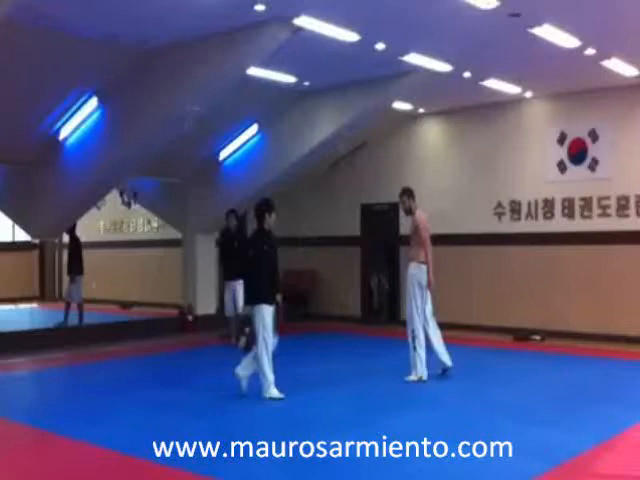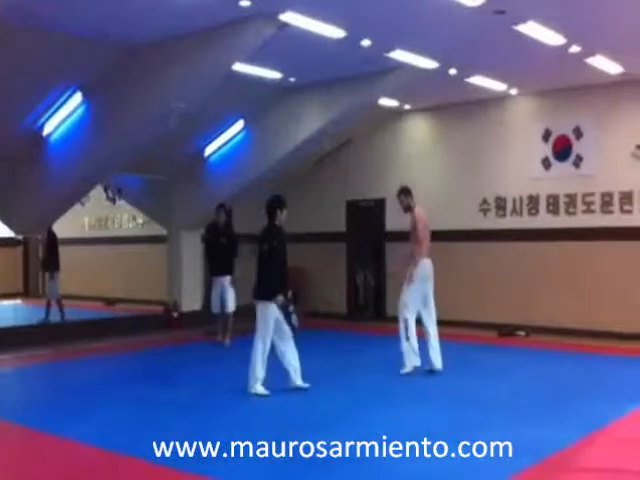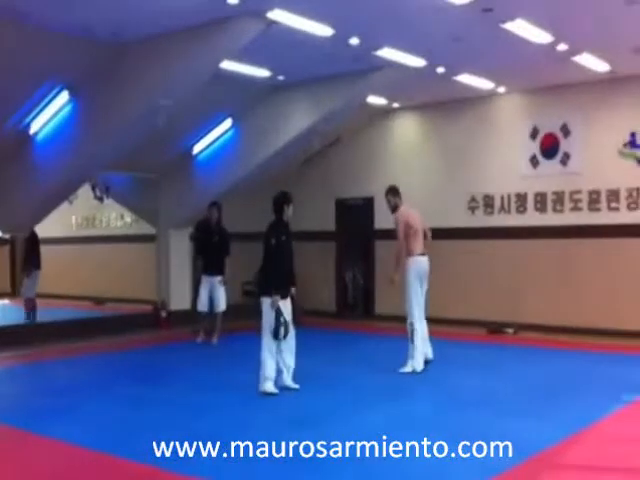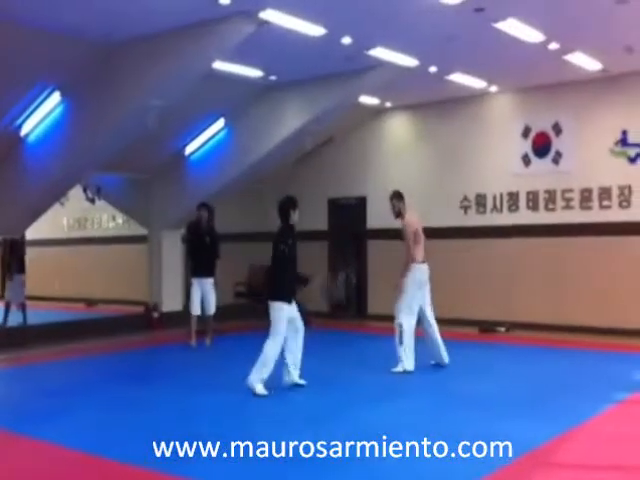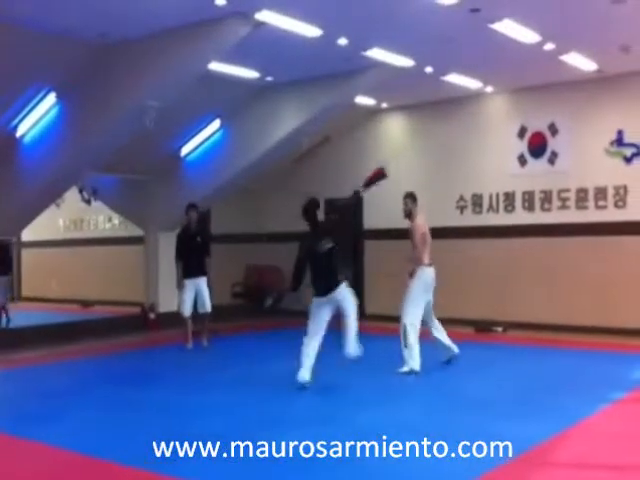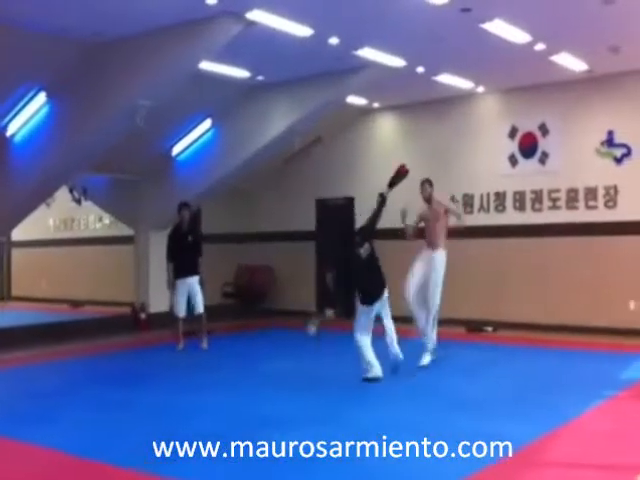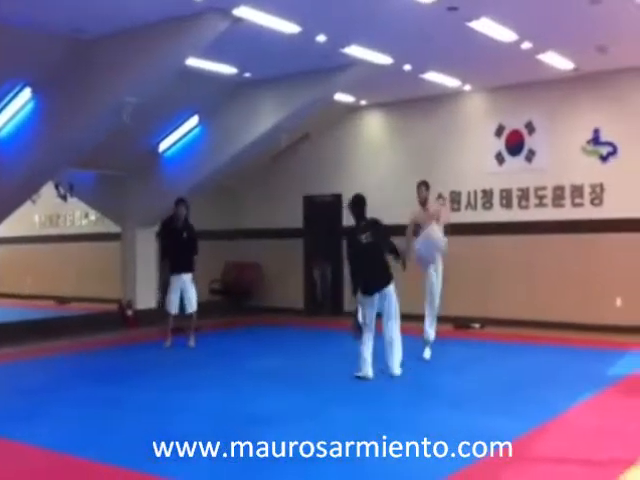
dt=0.4s
person 1, frame 1
left shoulder: (270, 238)
right shoulder: (255, 241)
right elbow: (252, 275)
left wrist: (277, 292)
right wrist: (251, 302)
left hip: (269, 299)
right hip: (260, 300)
left knee: (269, 341)
right knee: (264, 343)
left ankle: (243, 371)
right ankle: (268, 386)
person 1, frame 2
left shoulder: (279, 234)
right shoulder: (266, 236)
right elbow: (264, 269)
left wrist: (285, 290)
right wrist: (275, 294)
left hip: (279, 295)
right hip: (267, 297)
left knee: (286, 336)
right knee: (263, 339)
left ankle: (295, 378)
right ankle: (255, 383)
person 1, frame 3
left shoulder: (285, 230)
right shoulder: (274, 231)
right elbow: (270, 264)
left wrist: (292, 284)
right wrist: (274, 294)
left hip: (283, 292)
right hip: (272, 293)
left knee: (288, 334)
right knee: (271, 336)
left ankle: (286, 377)
right ankle: (266, 381)
person 1, frame 4
left shoulder: (287, 236)
right shoulder: (284, 238)
right elbow: (284, 270)
right wrist: (306, 281)
left hip: (286, 296)
right hip: (281, 297)
left knee: (297, 330)
right knee: (276, 339)
left ankle: (292, 375)
right ankle: (255, 380)
person 1, frame 5
left shoulder: (306, 243)
right shoulder: (329, 229)
left elbow: (299, 271)
left wrist: (292, 290)
left hip: (320, 294)
right hip: (338, 286)
left knee: (313, 334)
right knee: (349, 310)
left ankle: (304, 373)
right ankle: (351, 347)
person 1, frame 6
right shoulder: (363, 235)
right elbow: (374, 217)
right wrist: (383, 198)
left hip: (367, 299)
right hip: (382, 290)
left knee: (361, 335)
right knee: (386, 319)
left ankle: (373, 370)
right ankle: (396, 353)
person 1, frame 7
left shoulder: (352, 236)
right shoulder: (376, 225)
left elbow: (353, 266)
right elbow: (389, 246)
left wrist: (356, 290)
right wrist: (400, 256)
left hip: (368, 288)
right hip: (386, 283)
left knee: (367, 330)
right knee: (391, 326)
left ankle: (366, 370)
right ankle: (395, 368)
person 2, frame 1
left shoulder: (418, 218)
right shoulder: (417, 218)
left elbow: (428, 246)
left wrist: (430, 274)
left hip: (417, 270)
right hip: (419, 269)
left knee: (415, 321)
right knee: (427, 318)
left ankle: (419, 372)
right ankle: (445, 360)
person 2, frame 2
left shoulder: (416, 214)
right shoulder: (417, 214)
left elbow: (421, 243)
left wrist: (411, 269)
right wrist: (407, 265)
left hip: (420, 265)
right hip: (426, 265)
left knee: (406, 310)
right knee: (428, 315)
left ankle: (412, 359)
right ankle: (435, 362)
person 2, frame 3
left shoulder: (399, 215)
right shoulder: (414, 212)
left elbow: (401, 245)
right elbow: (428, 234)
left wrist: (396, 272)
left hip: (414, 262)
right hip: (424, 260)
left knee: (414, 312)
right knee: (419, 310)
left ankle: (415, 362)
right ankle: (425, 353)
person 2, frame 4
left shoulder: (406, 222)
right shoulder: (413, 219)
left elbow: (411, 253)
left wrist: (403, 277)
left hip: (415, 270)
right hip: (423, 269)
left knee: (403, 315)
right knee: (426, 315)
left ankle: (406, 363)
right ankle: (441, 356)
person 2, frame 5
left shoulder: (416, 225)
right shoulder: (419, 223)
left elbow: (417, 253)
left wrist: (412, 270)
left hip: (423, 273)
right hip: (426, 272)
left knee: (409, 317)
right knee: (428, 318)
left ankle: (412, 362)
right ankle: (450, 348)
person 2, frame 6
left shoulder: (443, 206)
right shoulder: (423, 214)
left elbow: (459, 216)
right elbow: (409, 234)
right wrist: (404, 221)
left hip: (438, 256)
right hip: (425, 254)
left knee: (432, 301)
right knee: (411, 293)
left ankle: (429, 349)
right ankle: (427, 333)
person 2, frame 7
left shoulder: (438, 210)
right shoulder: (415, 217)
left elbow: (440, 225)
right elbow: (408, 238)
right wrist: (406, 250)
left hip: (435, 256)
right hip: (422, 250)
left knee: (433, 299)
left ankle: (428, 342)
person 3, frame 1
left shoulder: (242, 238)
right shoulder: (224, 239)
left elbow: (245, 260)
right elbow: (223, 261)
left wrist: (243, 278)
right wrist: (224, 280)
left hip: (239, 279)
right hip: (228, 280)
left knee: (241, 310)
right knee: (230, 312)
right ankle: (233, 338)
person 3, frame 2
left shoulder: (230, 234)
right shoulder: (211, 234)
left elbow: (234, 257)
right elbow: (209, 257)
left wrist: (232, 275)
right wrist: (211, 275)
left hip: (227, 275)
right hip: (216, 276)
left knee: (229, 308)
right knee: (217, 308)
left ankle: (228, 336)
right ankle: (219, 335)
person 3, frame 3
left shoulder: (222, 233)
right shoulder: (202, 231)
left elbow: (225, 256)
right elbow: (199, 255)
left wrist: (224, 275)
right wrist: (200, 272)
left hip: (218, 275)
right hip: (205, 274)
left knee: (219, 307)
right knee: (202, 306)
left ankle: (216, 335)
right ankle: (202, 333)
person 3, frame 4
left shoulder: (212, 234)
right shoulder: (192, 233)
left elbow: (216, 257)
right elbow: (190, 257)
left wrist: (214, 276)
right wrist: (190, 274)
left hip: (208, 277)
right hip: (195, 277)
left knee: (210, 309)
right knee: (194, 309)
left ankle: (209, 336)
right ankle: (193, 338)
person 3, frame 5
left shoulder: (203, 233)
right shoulder: (182, 235)
left elbow: (207, 256)
right elbow: (179, 259)
left wrist: (207, 275)
right wrist: (179, 278)
left hip: (201, 277)
right hip: (187, 278)
left knee: (206, 307)
right knee: (186, 311)
left ankle: (204, 335)
right ankle: (189, 340)
person 3, frame 6
left shoulder: (195, 232)
right shoulder: (173, 234)
left elbow: (199, 256)
right elbow: (170, 259)
left wrist: (199, 274)
right wrist: (170, 279)
left hip: (193, 277)
right hip: (179, 278)
left knee: (200, 309)
right knee: (179, 312)
left ankle: (204, 338)
right ankle: (180, 341)
person 3, frame 7
left shoulder: (190, 229)
right shoulder: (168, 229)
left elbow: (194, 253)
right elbow: (166, 254)
left wrist: (193, 271)
right wrist: (168, 272)
left hip: (187, 274)
right hip: (174, 274)
left knee: (192, 307)
right knee: (171, 308)
left ankle: (192, 337)
right ankle: (169, 338)
